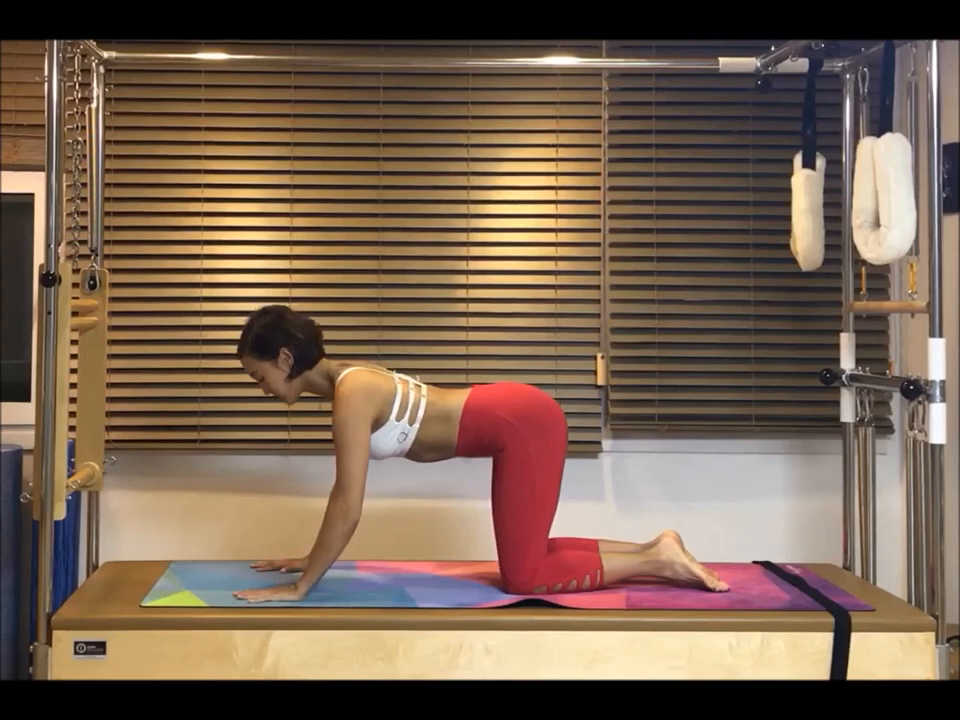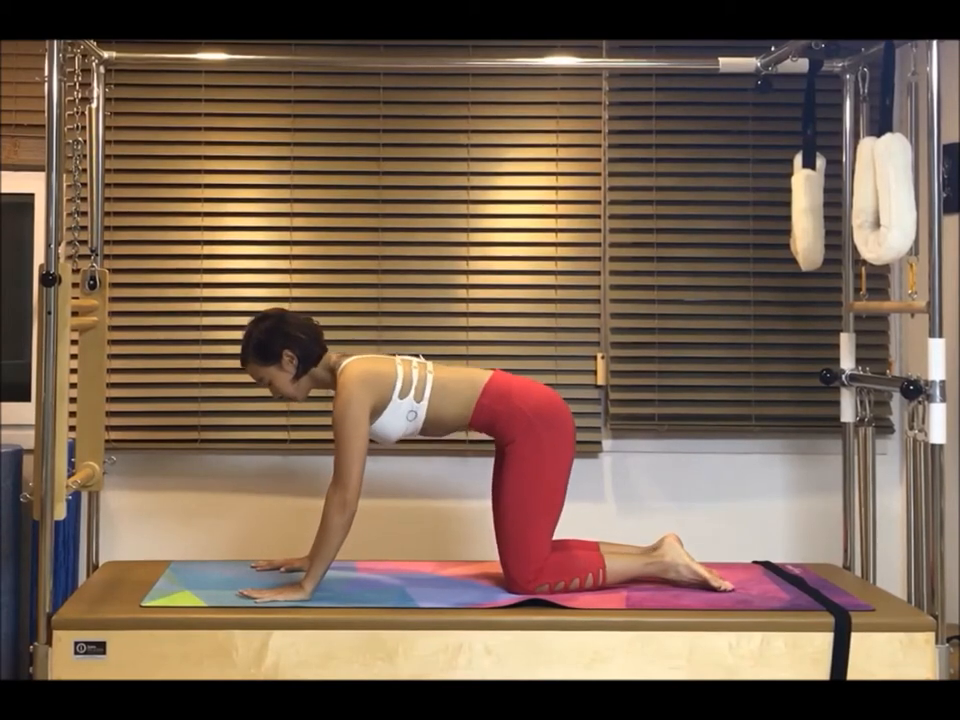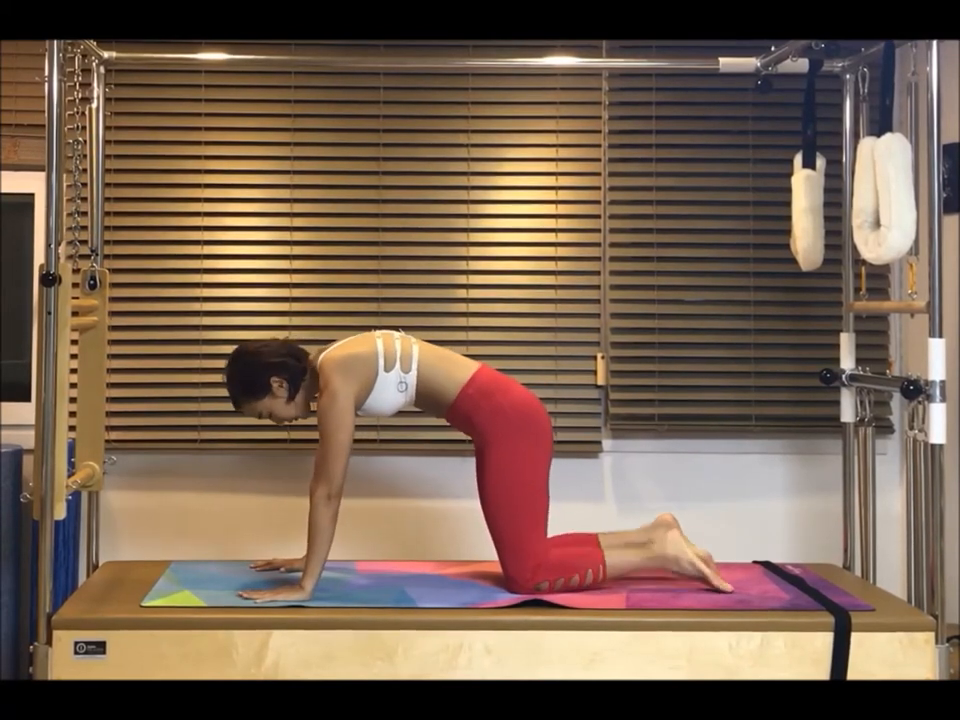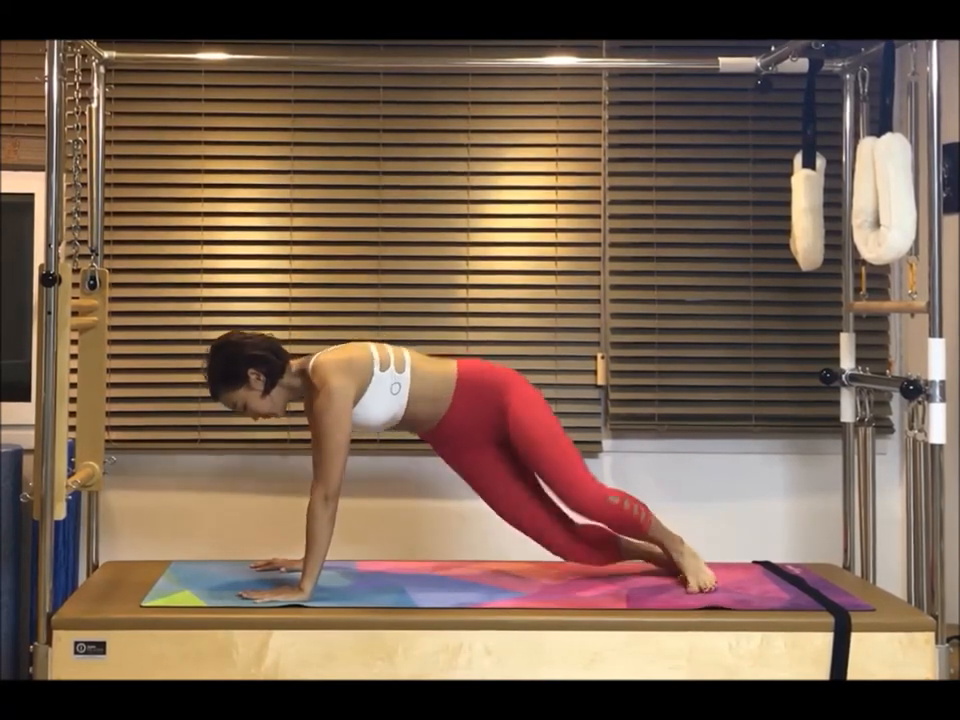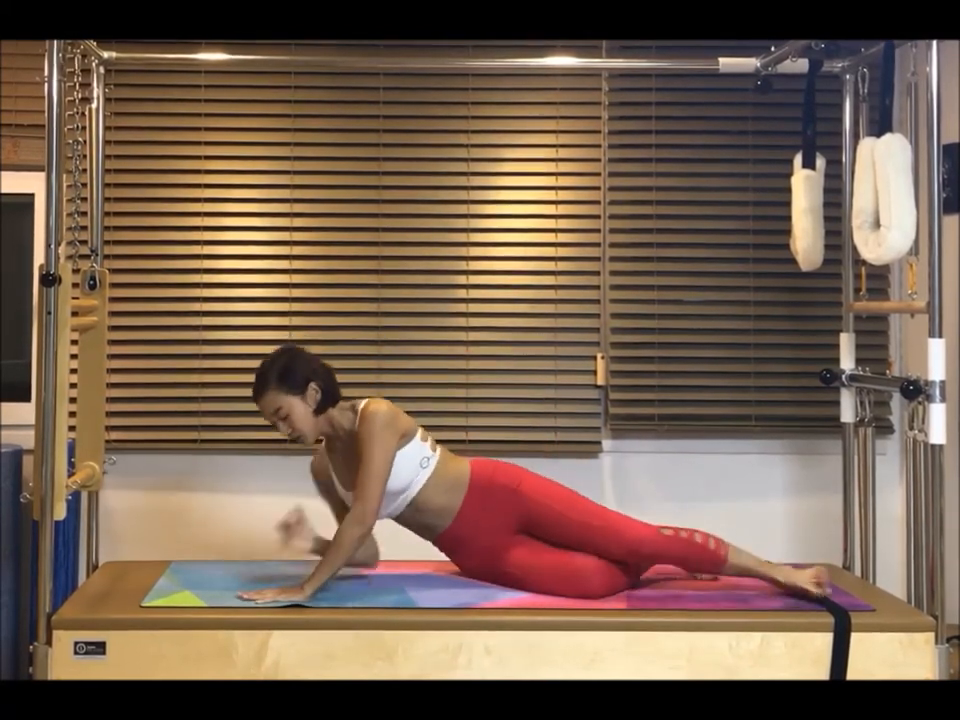
dt=1s
person 1, frame 1
left shoulder: (350, 397)
right shoulder: (348, 381)
left elbow: (349, 509)
right elbow: (344, 489)
left wrist: (300, 587)
right wrist: (310, 559)
left hip: (523, 427)
right hip: (521, 418)
left knee: (523, 577)
right knee: (524, 554)
left ankle: (658, 561)
right ankle: (653, 549)
person 1, frame 2
left shoulder: (351, 388)
right shoulder: (353, 375)
left elbow: (345, 499)
right elbow: (341, 489)
left wrist: (306, 584)
right wrist: (312, 557)
left hip: (533, 421)
right hip: (525, 418)
left knee: (526, 575)
right knee: (524, 555)
left ankle: (661, 563)
right ankle: (653, 551)
person 1, frame 3
left shoulder: (334, 378)
right shoulder: (334, 367)
left elbow: (327, 490)
right elbow: (324, 482)
left wrist: (306, 583)
right wrist: (312, 557)
left hip: (506, 419)
right hip: (502, 417)
left knee: (528, 576)
right knee: (527, 557)
left ankle: (665, 552)
right ankle: (654, 537)
person 1, frame 4
left shoulder: (330, 379)
right shoulder: (312, 393)
left elbow: (326, 493)
right elbow: (325, 488)
left wrist: (305, 585)
right wrist: (307, 559)
left hip: (493, 395)
right hip: (456, 437)
left knee: (585, 497)
right knee: (564, 540)
left ankle: (675, 545)
right ankle: (648, 552)
person 1, frame 5
left shoulder: (374, 416)
right shoulder: (323, 468)
left elbow: (363, 515)
right elbow: (363, 552)
left wrist: (306, 587)
right wrist: (319, 545)
left hip: (500, 493)
right hip: (478, 548)
left knee: (633, 537)
right knee: (591, 579)
left ankle: (777, 572)
right ankle: (661, 567)
